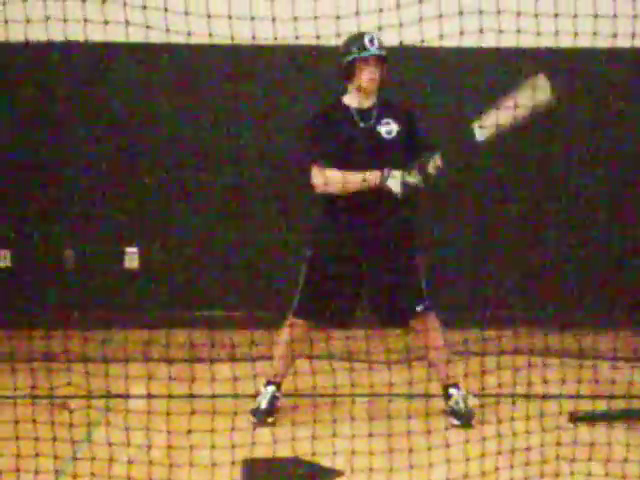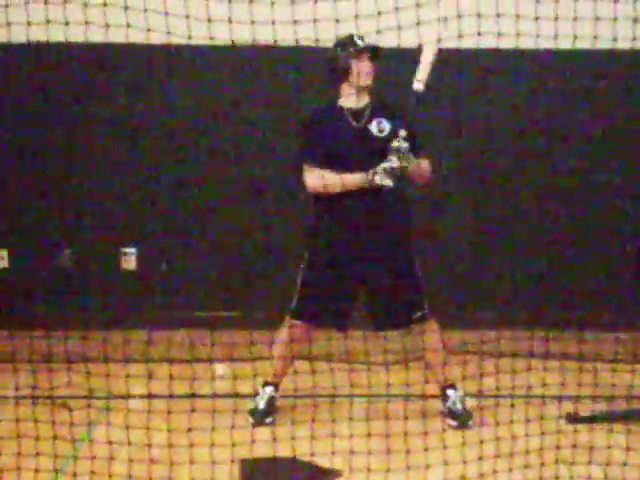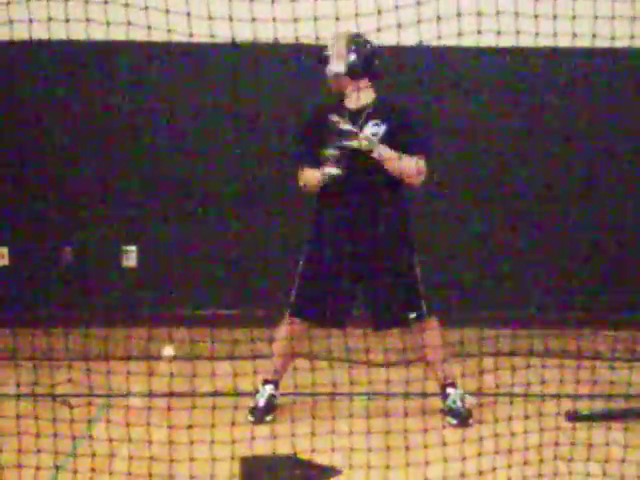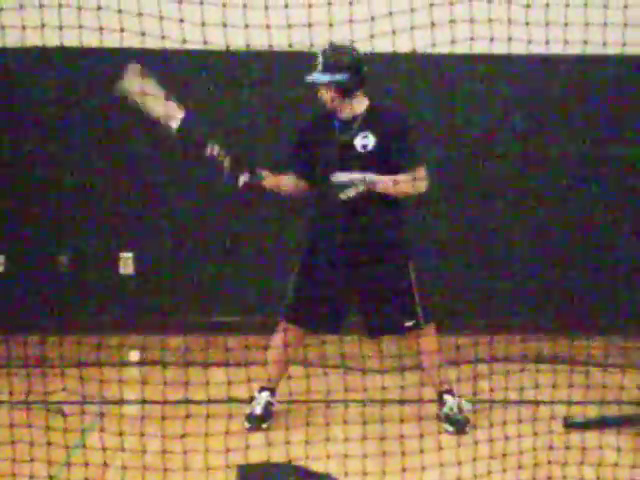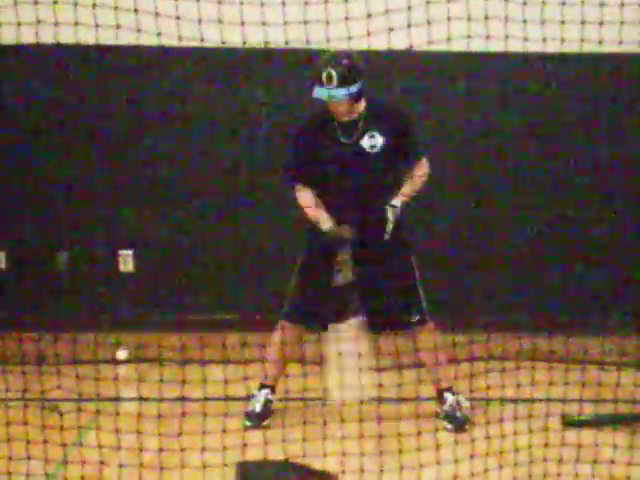
dt=0.4s
person 1, frame 1
left shoulder: (400, 115)
right shoulder: (326, 120)
left elbow: (416, 168)
right elbow: (321, 180)
left wrist: (420, 172)
right wrist: (381, 177)
left hip: (392, 237)
right hip: (338, 238)
left knee: (422, 314)
right knee: (301, 317)
left ankle: (452, 391)
right ankle: (271, 389)
person 1, frame 2
left shoulder: (392, 115)
right shoulder: (319, 121)
left elbow: (425, 173)
right elbow: (313, 180)
left wrist: (407, 161)
right wrist: (368, 176)
left hip: (389, 238)
right hip: (334, 239)
left knee: (419, 315)
right knee: (300, 318)
left ankle: (449, 392)
right ankle: (269, 390)
person 1, frame 3
left shoulder: (395, 115)
right shoulder: (322, 118)
left elbow: (417, 174)
right elbow: (307, 182)
left wrist: (369, 146)
right wrist: (325, 169)
left hip: (386, 237)
right hip: (332, 236)
left knee: (420, 315)
right knee: (298, 314)
left ankle: (450, 390)
right ankle: (269, 388)
person 1, frame 4
left shoulder: (390, 122)
right shoulder: (316, 127)
left elbow: (418, 181)
right elbow: (303, 181)
left wrist: (368, 180)
right wrist: (264, 179)
left hip: (382, 245)
right hip: (328, 244)
left knee: (416, 323)
right knee: (294, 321)
left ankle: (448, 398)
right ankle: (266, 396)
person 1, frame 5
left shoulder: (391, 120)
right shoulder: (313, 130)
left elbow: (420, 167)
right elbow: (302, 189)
left wrist: (397, 201)
right wrist: (326, 224)
left hip: (384, 243)
right hip: (330, 244)
left knee: (418, 319)
right knee: (294, 320)
left ankle: (447, 395)
right ankle: (265, 392)
